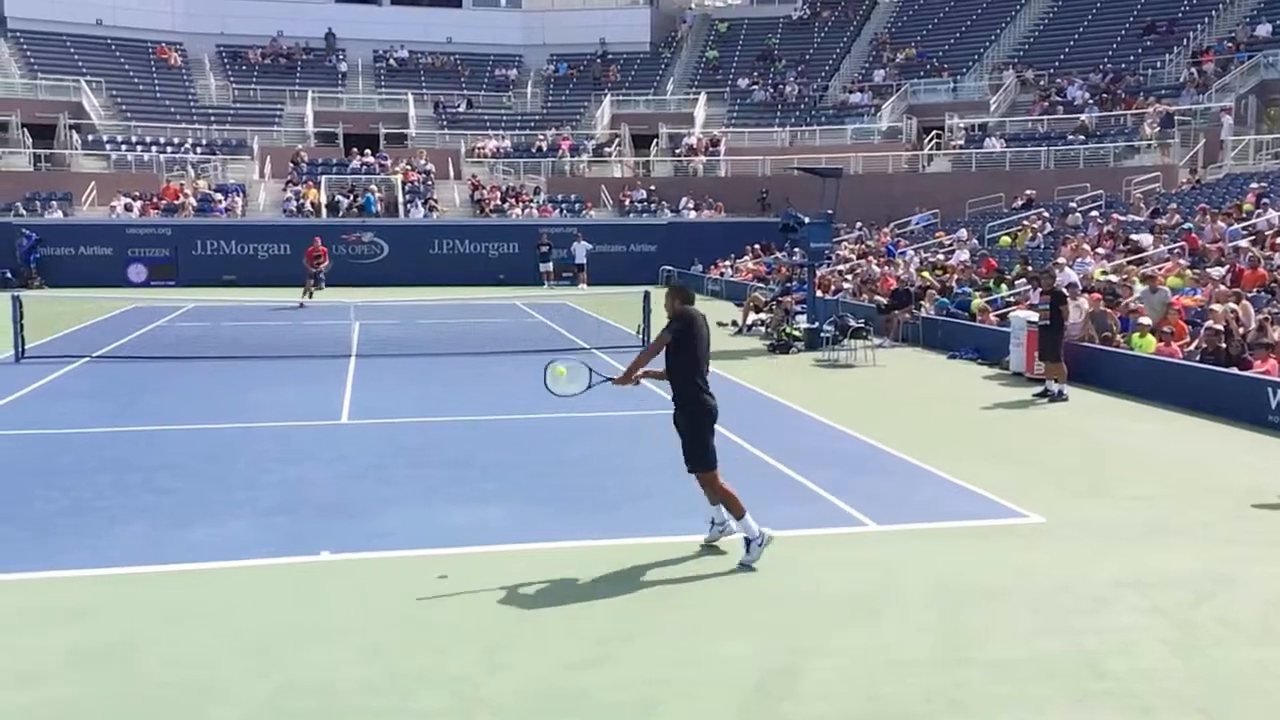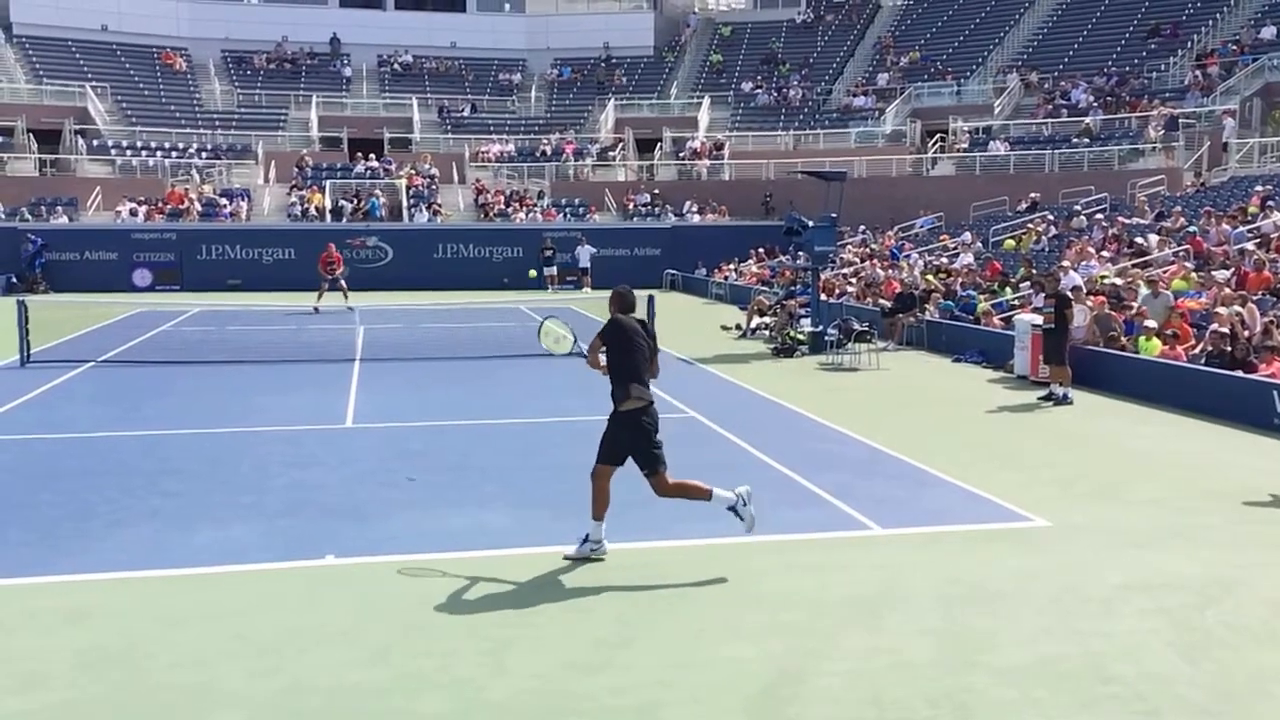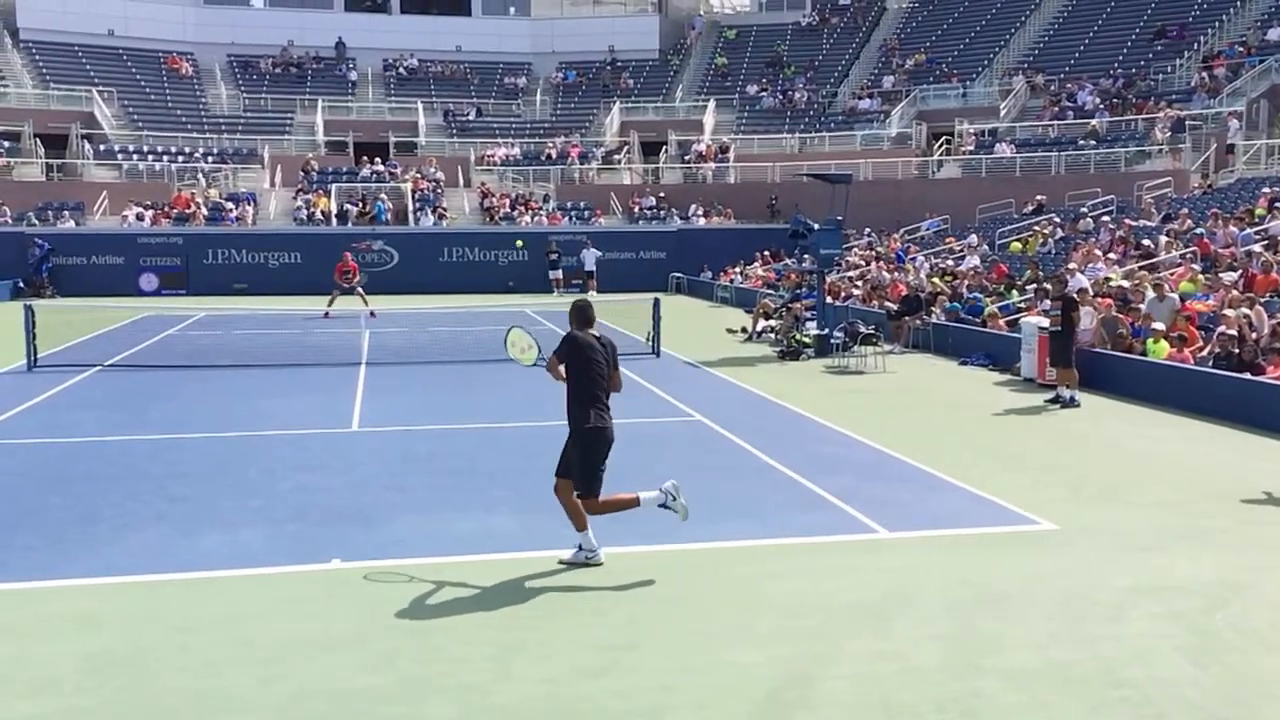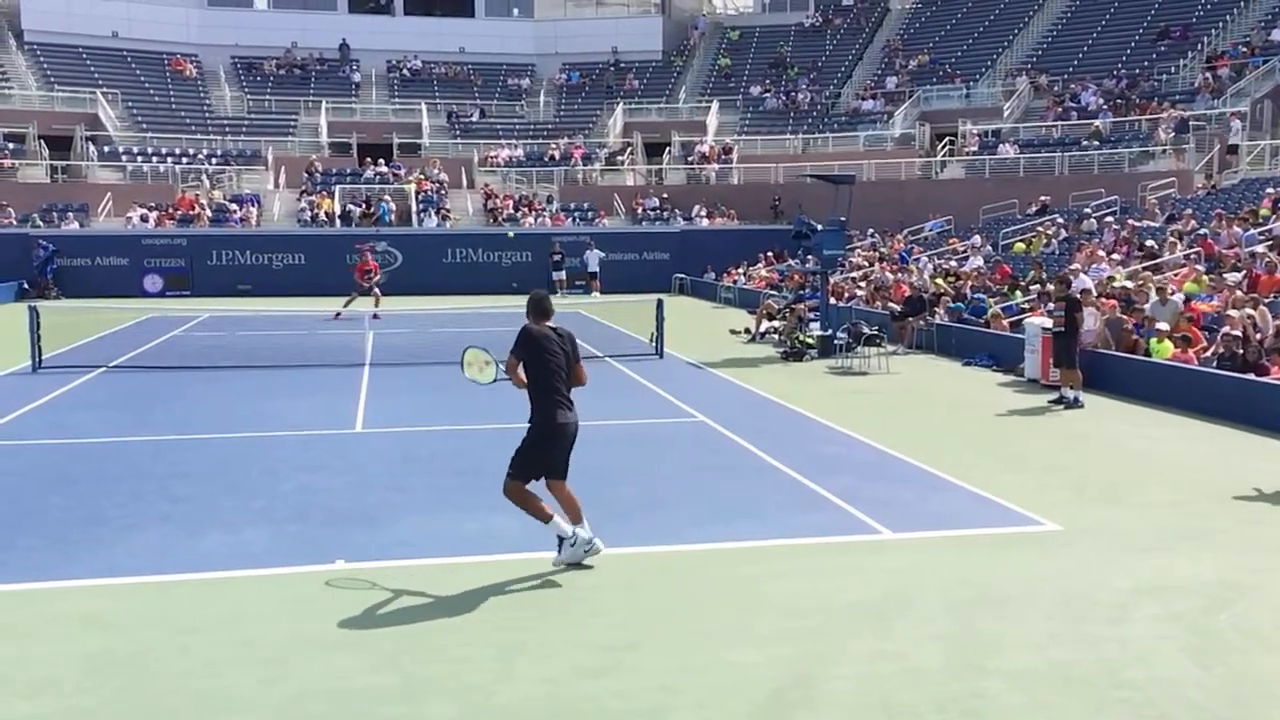
dt=1s
person 1, frame 1
left shoulder: (686, 316)
right shoulder: (693, 322)
left elbow: (653, 349)
right elbow: (676, 371)
left wrist: (628, 374)
right wrist: (642, 374)
left hip: (694, 408)
right hip: (689, 406)
left knee: (709, 479)
right knee: (707, 472)
left ankle: (755, 535)
right ankle: (721, 521)
person 1, frame 2
left shoulder: (617, 324)
right shoulder: (646, 330)
left elbow: (593, 350)
right elbow: (653, 371)
left wrist: (596, 362)
left hip: (637, 416)
right hip: (623, 415)
left knee: (663, 485)
right knee: (599, 474)
left ankle: (734, 499)
right ankle: (595, 541)
person 1, frame 3
left shoulder: (573, 340)
right shoulder: (607, 344)
left elbow: (552, 366)
right elbow: (616, 385)
left wrist: (564, 376)
left hip: (591, 432)
right hip: (588, 430)
left knee: (592, 505)
right knee: (562, 488)
left ankle: (662, 496)
right ankle: (589, 549)
person 1, frame 4
left shoulder: (529, 333)
right shoulder: (567, 336)
left elbow: (510, 369)
right elbow: (580, 379)
left wrist: (523, 381)
left hip: (548, 423)
right hip: (568, 421)
left knee: (513, 488)
right knee: (557, 484)
left ankle: (567, 534)
right ankle: (586, 541)
